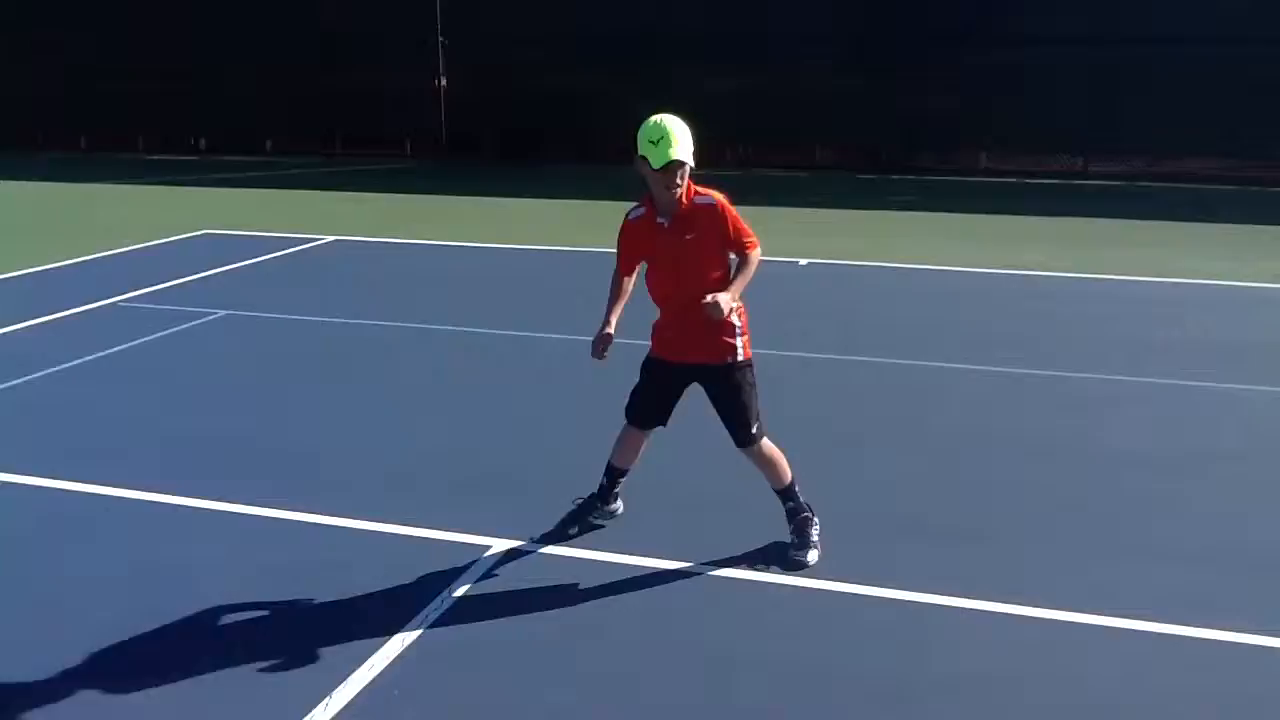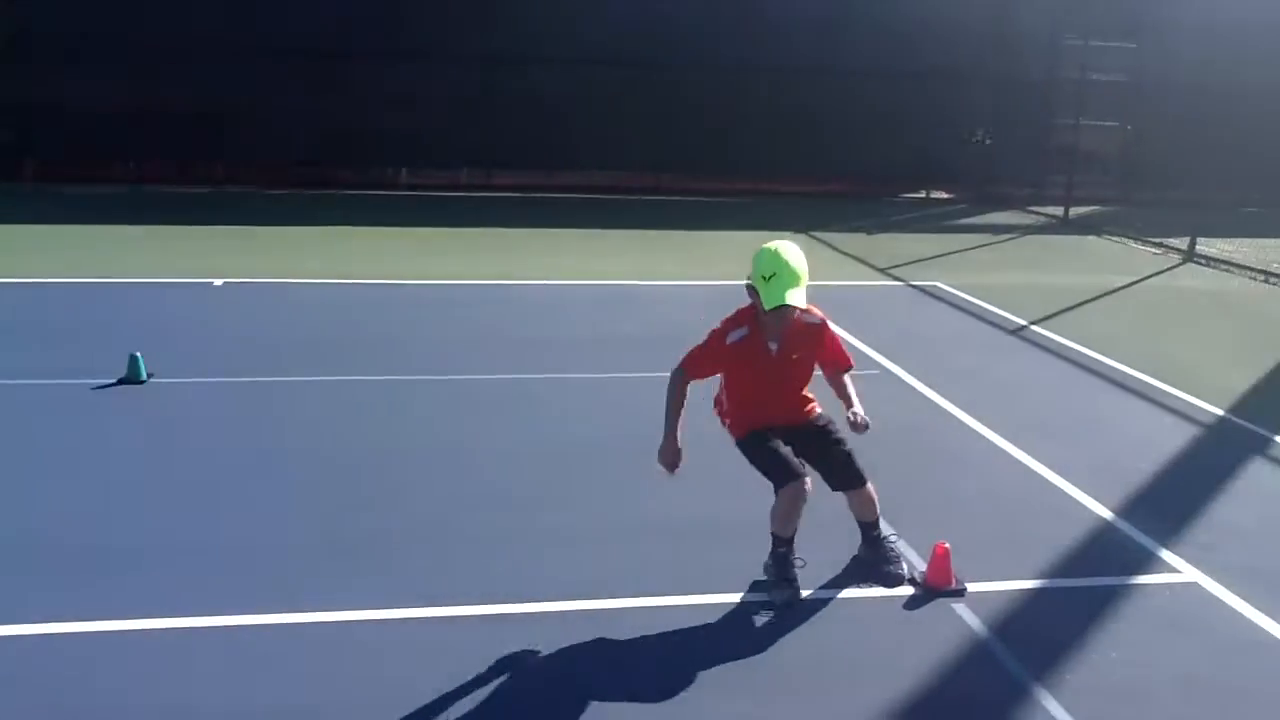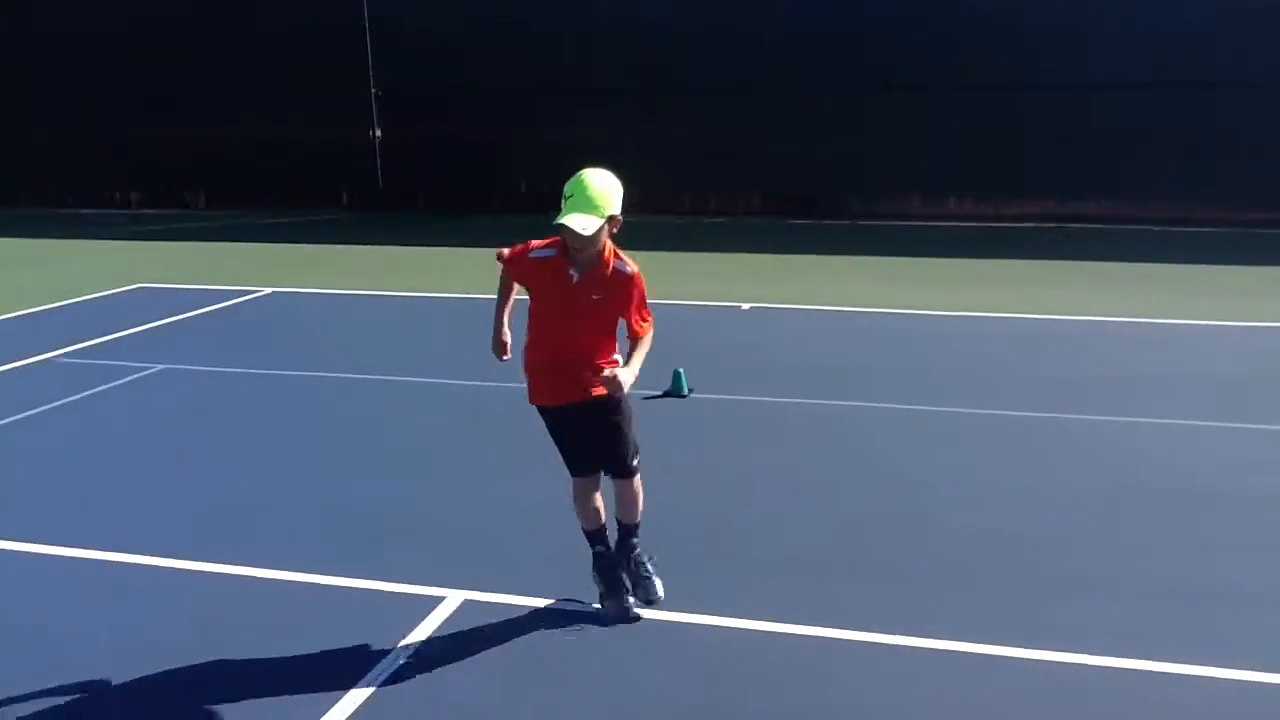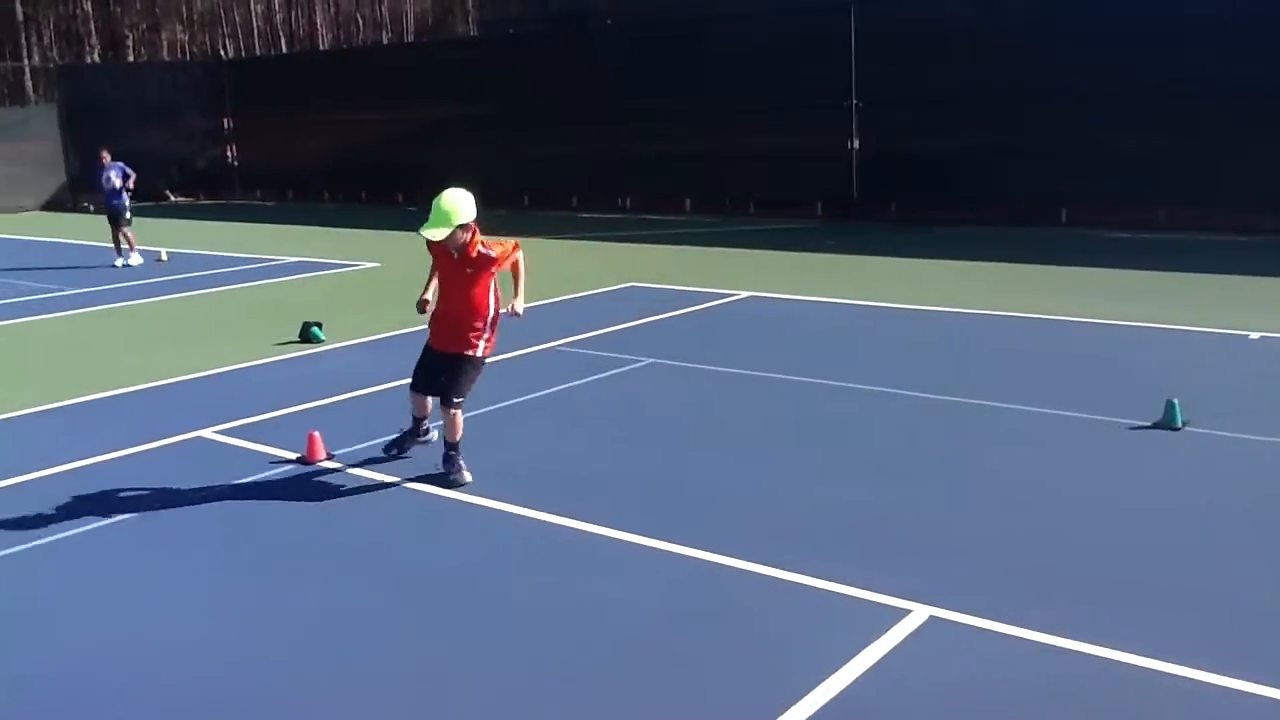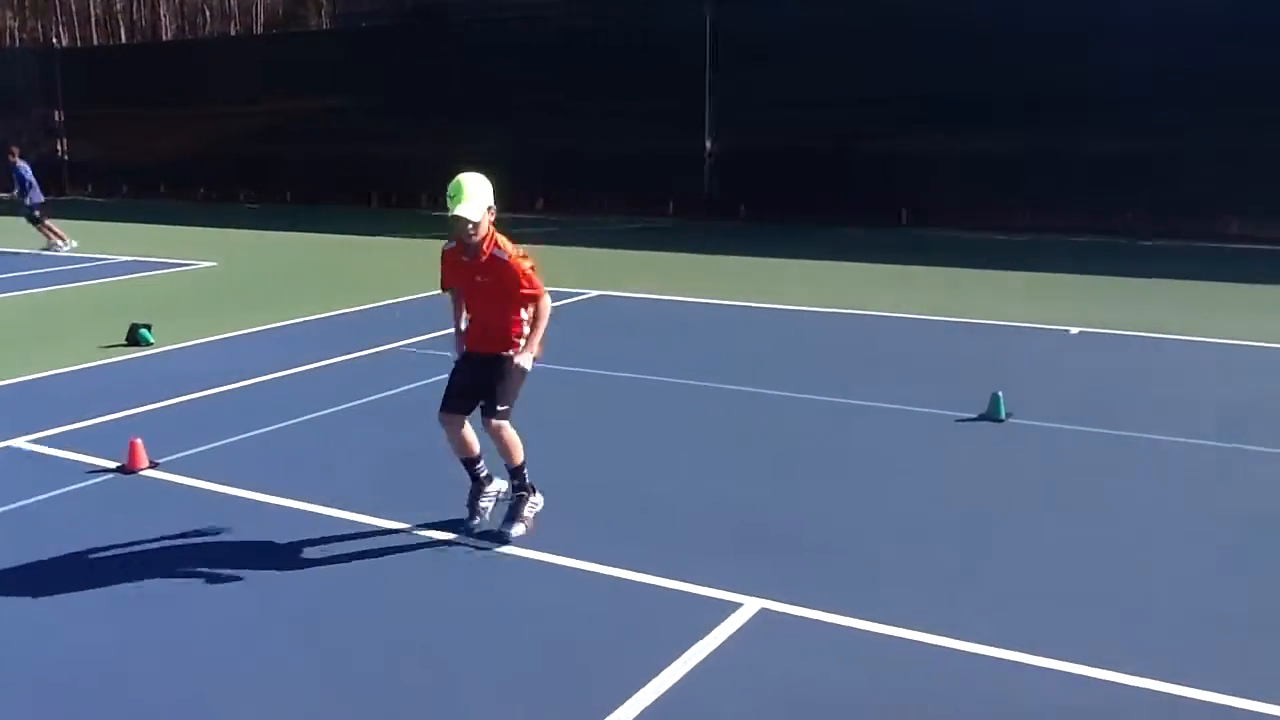
dt=1s
person 1, frame 1
left shoulder: (712, 206)
right shoulder: (636, 221)
left elbow: (751, 252)
right elbow: (626, 272)
left wrist: (730, 295)
right wrist: (609, 325)
left hip: (723, 342)
right hip: (672, 342)
left knee: (750, 439)
right knee: (638, 423)
left ankle: (800, 515)
right ankle: (608, 494)
person 1, frame 2
left shoulder: (814, 323)
right shoulder: (730, 338)
left elbow: (839, 369)
right elbow: (681, 376)
left wrist: (853, 406)
right wrist: (671, 439)
left hip: (801, 412)
right hip: (752, 423)
left knee: (856, 484)
right knee: (794, 485)
left ankle: (874, 546)
right ankle: (781, 558)
person 1, frame 3
left shoulder: (624, 274)
right shoulder: (537, 258)
left elbow: (640, 329)
right elbow: (506, 264)
left wrist: (628, 369)
right wrist: (500, 325)
left hip: (602, 384)
right hip: (551, 387)
left knee: (625, 474)
right knee: (586, 479)
left ankle: (630, 552)
right ankle: (602, 556)
person 1, frame 4
left shoulder: (488, 255)
right shoulder: (438, 246)
left elbow: (517, 253)
left wrist: (518, 297)
right wrist: (426, 293)
left hip: (472, 342)
right hip: (441, 335)
left knee: (451, 406)
right knee: (418, 391)
left ankle: (452, 457)
right ankle: (420, 431)
person 1, frame 5
left shoulder: (508, 259)
right shoulder: (449, 252)
left elbow: (542, 302)
left wrist: (528, 348)
right wrist: (459, 328)
left hip: (511, 347)
right hip: (477, 345)
left knee: (496, 421)
right knee: (450, 417)
left ankle: (524, 493)
right ankle: (483, 484)
